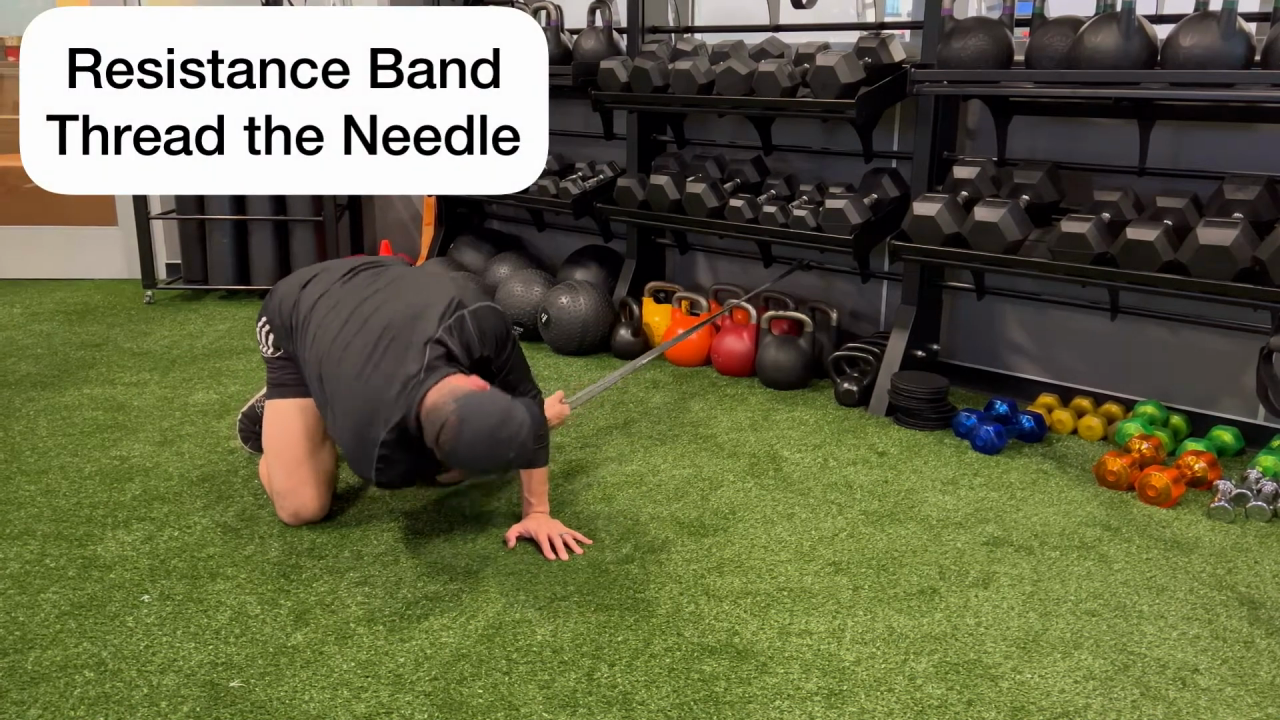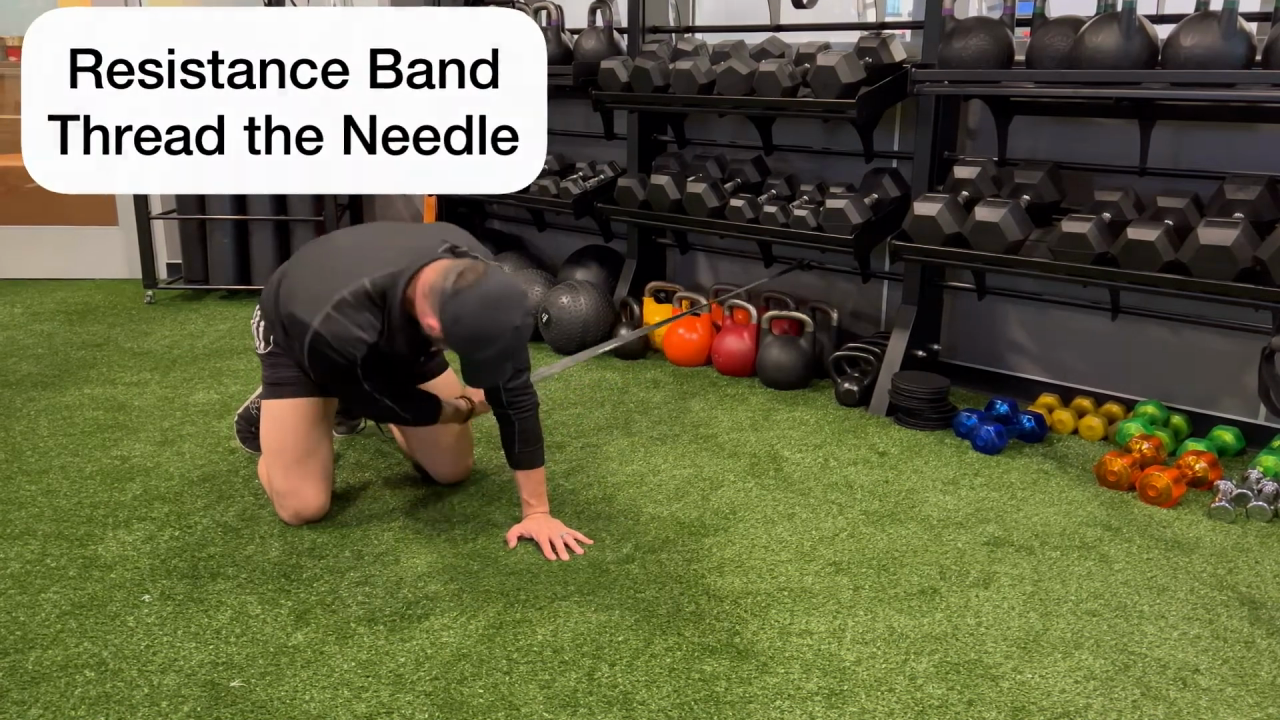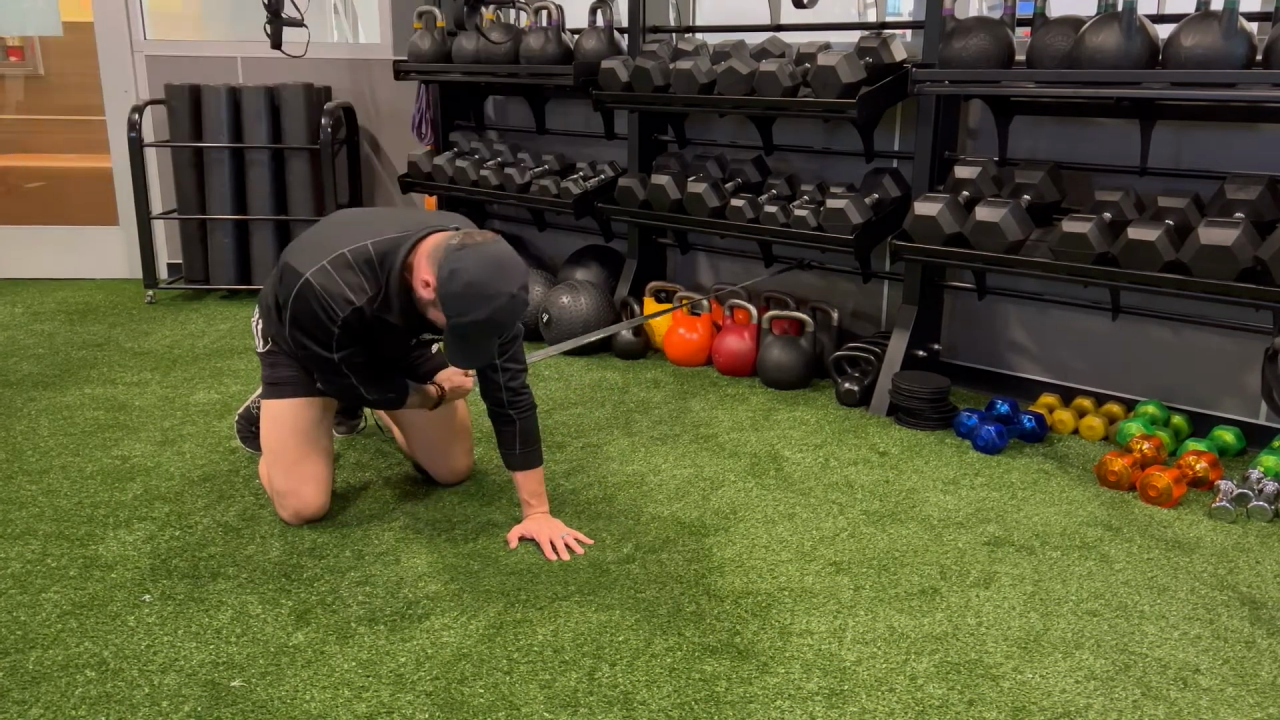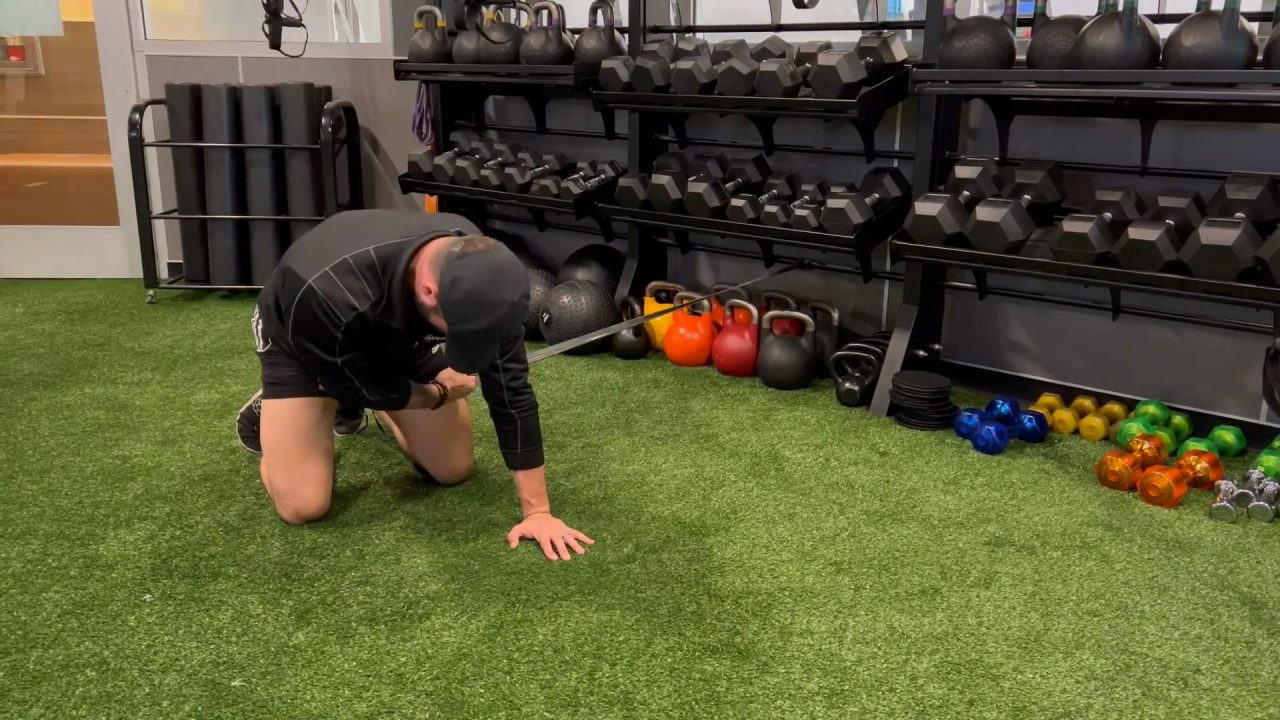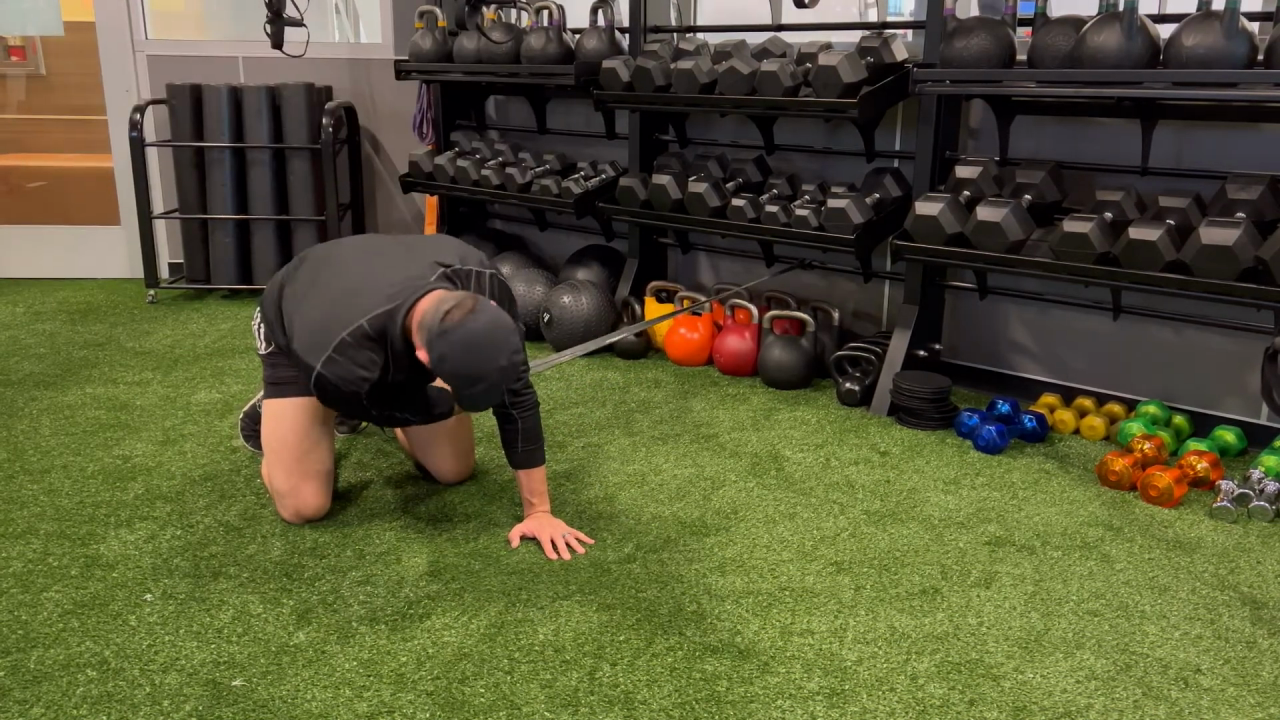
dt=0.5s
person 1, frame 1
left shoulder: (479, 319)
left elbow: (524, 402)
left wrist: (536, 511)
right wrist: (547, 418)
left knee: (455, 469)
right knee: (300, 509)
right ankle: (272, 411)
person 1, frame 2
left shoulder: (483, 280)
right shoulder: (337, 324)
left elbow: (515, 393)
right elbow: (394, 405)
left wrist: (537, 511)
right wrist: (468, 407)
right hip: (297, 333)
left knee: (453, 470)
right knee: (302, 507)
left ankle: (350, 405)
right ankle: (269, 410)
person 1, frame 3
left shoulder: (479, 271)
right shoulder: (329, 287)
left elbow: (507, 384)
right elbow: (355, 383)
left wrist: (537, 510)
right wrist: (438, 393)
right hip: (302, 343)
left knee: (454, 470)
right knee: (302, 507)
left ankle: (349, 407)
right ankle: (270, 410)
person 1, frame 4
left shoulder: (480, 270)
right shoulder: (333, 293)
left elbow: (509, 384)
right elbow: (357, 385)
left wrist: (537, 511)
right wrist: (440, 393)
right hip: (301, 342)
left knee: (455, 470)
right knee: (303, 506)
left ankle: (354, 407)
right ankle: (270, 410)
person 1, frame 5
left shoulder: (483, 284)
right shoulder: (337, 360)
left elbow: (517, 394)
right elbow: (403, 407)
left wrist: (538, 511)
right wrist: (456, 396)
left hip: (395, 321)
right hip: (296, 338)
left knee: (455, 472)
right knee: (303, 507)
left ankle: (365, 401)
right ankle: (273, 410)
